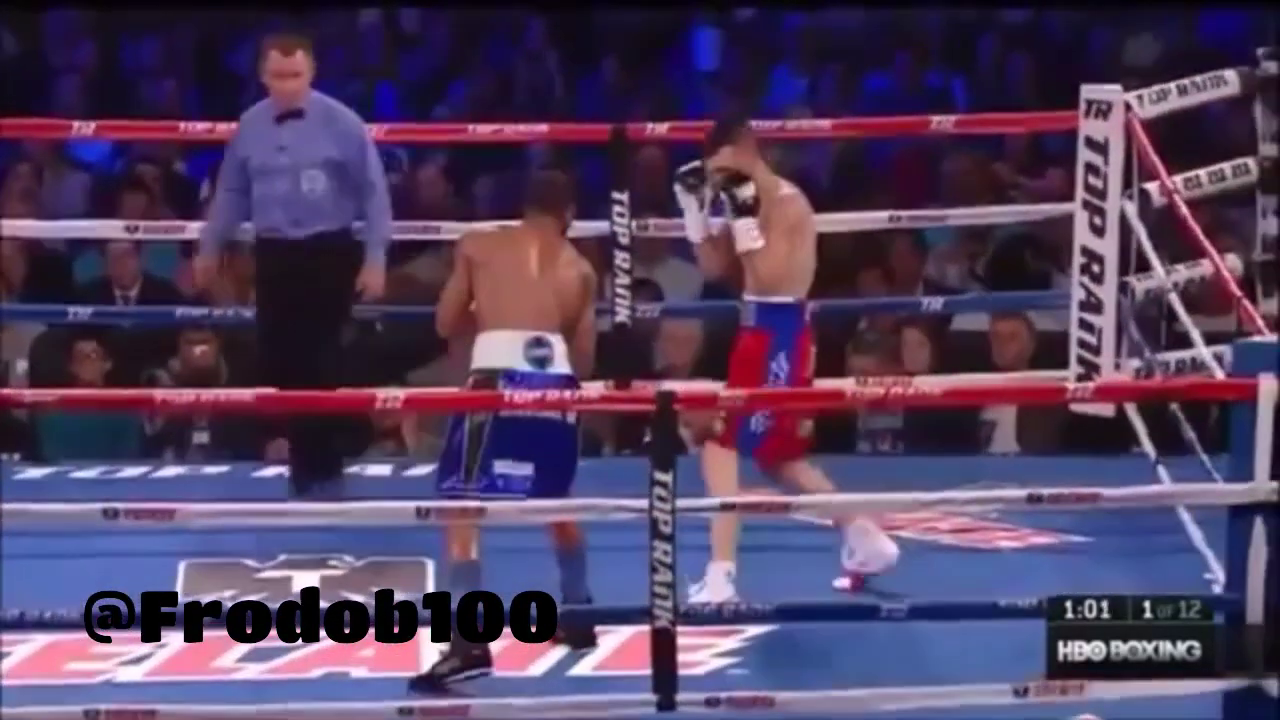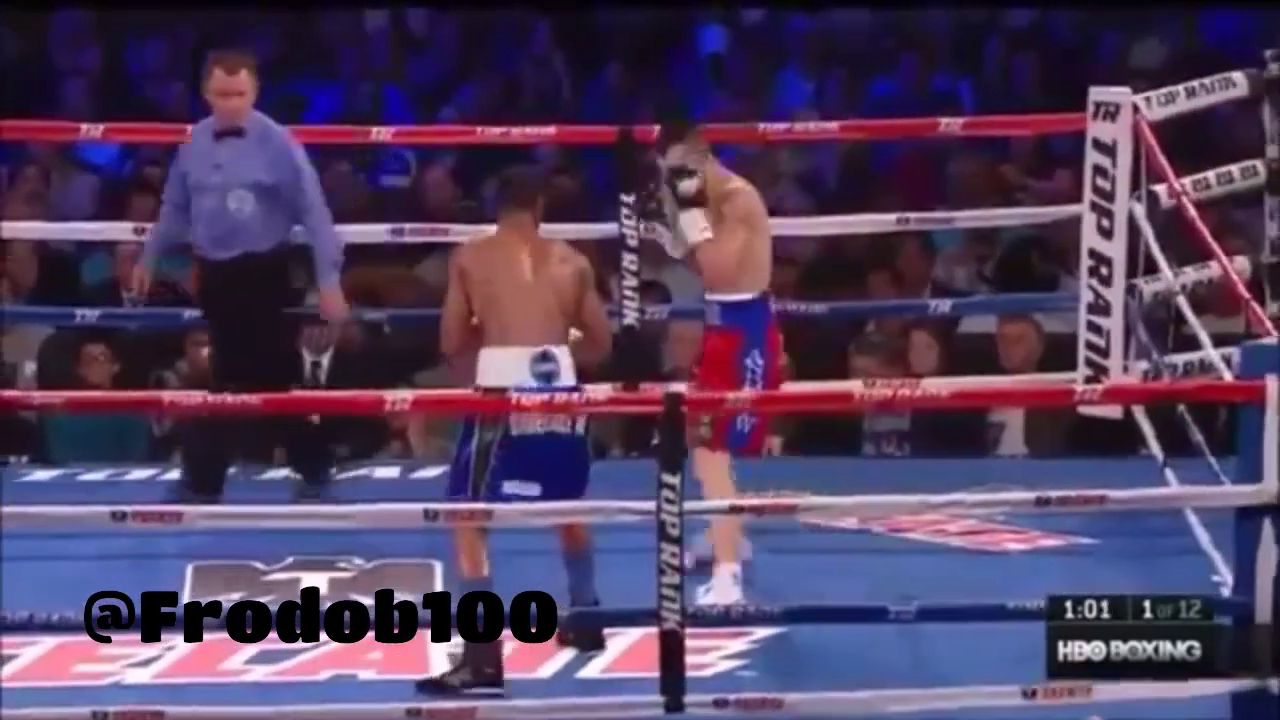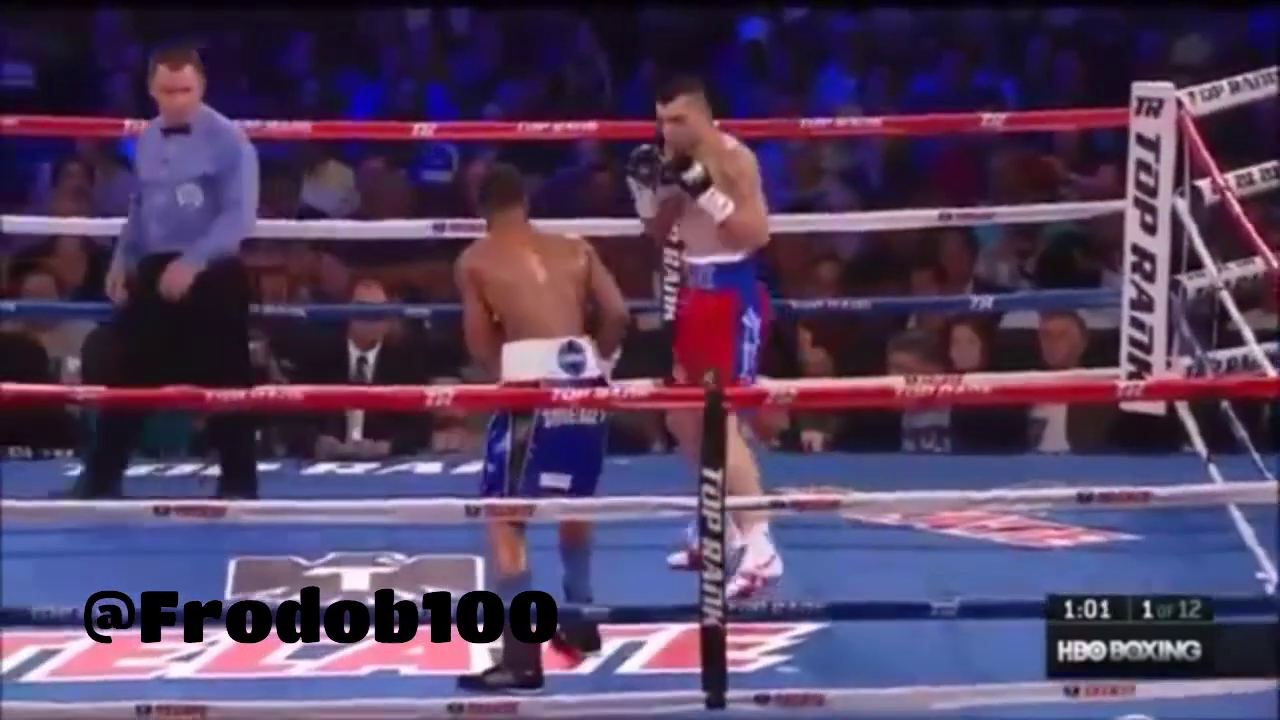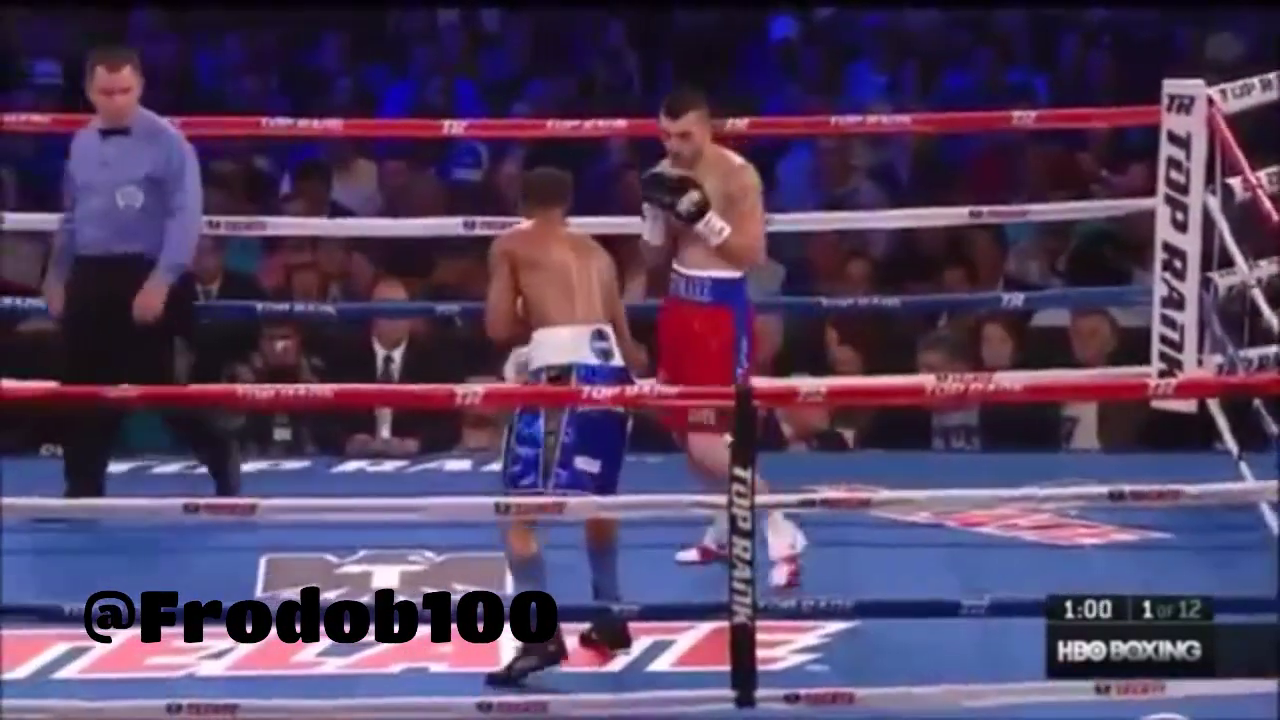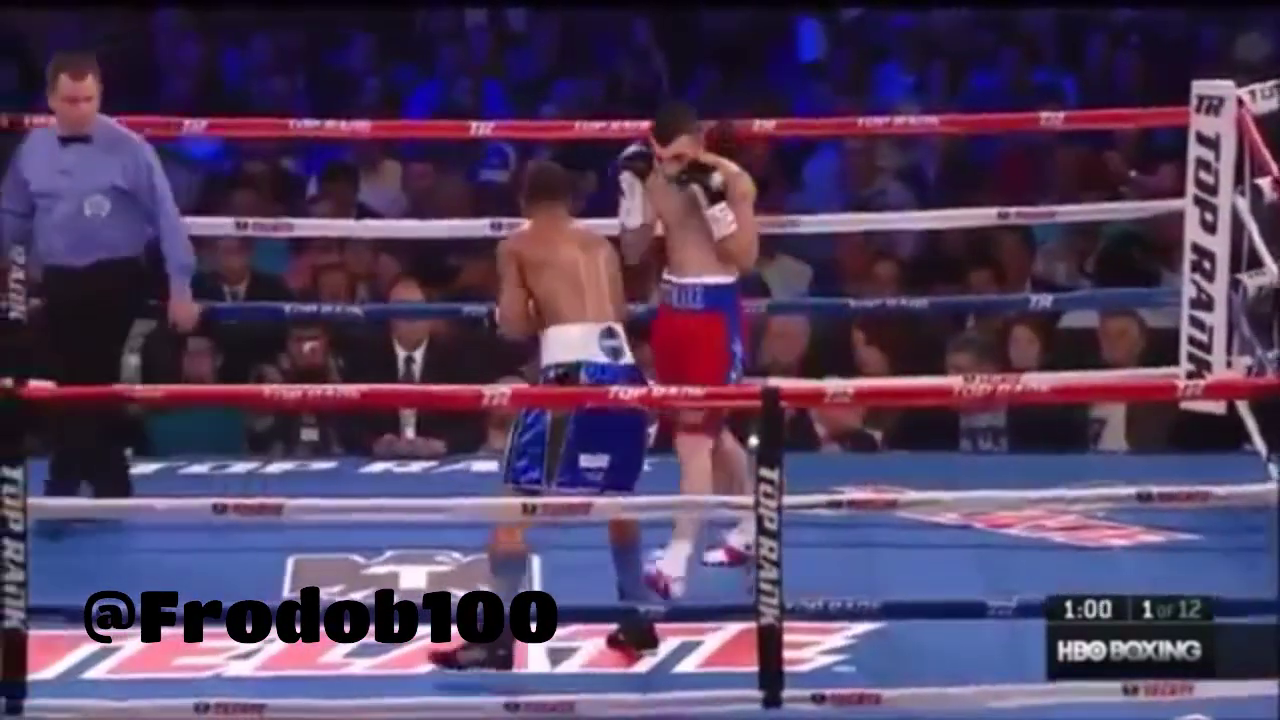
dt=0.3s
person 1, frame 1
left shoulder: (477, 245)
right shoulder: (580, 268)
left elbow: (447, 323)
right elbow: (584, 357)
left hip: (497, 378)
right hip: (556, 381)
left knee: (462, 507)
right knee: (558, 501)
left ankle: (470, 642)
right ankle: (577, 619)
person 1, frame 2
left shoulder: (470, 257)
right shoulder: (572, 262)
left elbow: (455, 344)
right elbow: (600, 341)
left hip: (503, 394)
right hip: (561, 391)
left knee: (467, 523)
right knee: (567, 507)
left ankle: (482, 658)
right ankle: (585, 622)
person 1, frame 3
left shoulder: (475, 260)
right shoulder: (575, 248)
left elbow: (481, 347)
right elbow: (617, 315)
left hip: (531, 387)
right hip: (584, 382)
left knee: (503, 519)
right knee: (574, 501)
left ankle: (521, 659)
right ankle: (580, 621)
person 1, frame 4
left shoulder: (510, 245)
right shoulder: (598, 254)
left elbow: (499, 328)
left hip: (562, 374)
right hip: (611, 372)
right knee: (595, 497)
left ankle: (543, 635)
right ankle: (610, 620)
person 1, frame 5
left shoulder: (516, 246)
right shoulder: (602, 246)
left elbow: (514, 327)
left hip: (570, 372)
right hip: (622, 370)
left knee: (515, 501)
right knee: (616, 496)
left ankle: (497, 637)
right ankle: (637, 622)
person 2, frame 1
left shoulder: (785, 203)
right shoulder: (752, 201)
left elbow: (770, 279)
right elbow: (715, 266)
left wrist: (744, 216)
right wrist: (693, 204)
left hip: (777, 336)
right hip: (762, 332)
left knee: (720, 453)
right knee: (783, 460)
left ankle: (719, 581)
right ankle: (869, 542)
person 2, frame 2
left shoulder: (737, 197)
right shoulder: (702, 195)
left elbow: (717, 272)
left wrist: (688, 211)
right wrist: (667, 217)
left hip: (746, 333)
right hip: (723, 327)
left knee: (708, 456)
right knee: (700, 443)
left ankle: (727, 583)
right ankle: (724, 541)
person 2, frame 3
left shoulder: (734, 157)
right shoulder: (675, 158)
left elbow: (758, 235)
right elbow: (659, 232)
left wrist: (704, 190)
right wrist: (644, 186)
left hip: (734, 295)
right hip: (695, 293)
left knee: (722, 423)
right knee: (683, 418)
left ankle: (758, 548)
right ankle: (720, 530)
person 2, frame 4
left shoulder: (736, 173)
right shoulder: (669, 174)
left elbow: (753, 252)
right elbow: (656, 253)
left wrist: (702, 215)
right wrist: (654, 211)
left hip: (723, 309)
right hip: (679, 304)
left knee: (706, 442)
right knee: (685, 430)
left ankle: (780, 530)
right ankle: (726, 527)
person 2, frame 5
left shoulder: (732, 180)
right shoulder: (654, 178)
left elbow: (745, 259)
right elbow: (632, 252)
left wrist: (713, 201)
right wrist: (632, 186)
left hip: (715, 315)
right hip: (673, 310)
left knee: (693, 437)
right knee: (710, 429)
left ankle: (676, 561)
right ankle: (750, 528)
person 3, frame 1
left shoulder: (341, 123)
right shoulder: (250, 125)
left elbow: (373, 193)
right elbow: (231, 193)
left wrist: (375, 258)
right wrist: (210, 247)
left hip: (329, 254)
right hip: (274, 255)
left knee: (314, 361)
right knee: (280, 364)
left ankle: (318, 467)
right ankle: (312, 467)
person 3, frame 2
left shoulder: (277, 145)
right shoulder: (194, 142)
left elbow: (313, 215)
right elbow: (175, 208)
left wrist: (328, 283)
right wrist: (149, 259)
left hip: (260, 273)
right hip: (211, 273)
left knee: (235, 381)
right knee: (261, 380)
left ankle: (199, 486)
right ankle: (312, 464)
person 3, frame 3
left shoulder: (228, 140)
right shoulder: (147, 140)
left elbow: (238, 214)
left wrist: (191, 264)
right wrist: (121, 261)
left hip: (206, 274)
right hip: (155, 269)
left knee: (223, 382)
right knee: (129, 375)
left ankle: (238, 484)
right ankle: (100, 481)
person 3, frame 4
left shoulder: (167, 143)
right shoulder: (81, 144)
left elbow: (184, 218)
left wrist: (159, 281)
right wrist: (59, 275)
left hip: (147, 277)
right hip: (92, 277)
left knee: (152, 384)
right knee: (84, 387)
left ankle: (220, 456)
right ankle: (83, 492)
person 3, frame 5
left shoulder: (129, 149)
left elbow: (166, 219)
left wrist: (180, 288)
left hip: (113, 281)
right hip: (59, 284)
left knee: (87, 386)
right knee: (75, 387)
left ankle: (63, 496)
right ankle: (112, 491)
